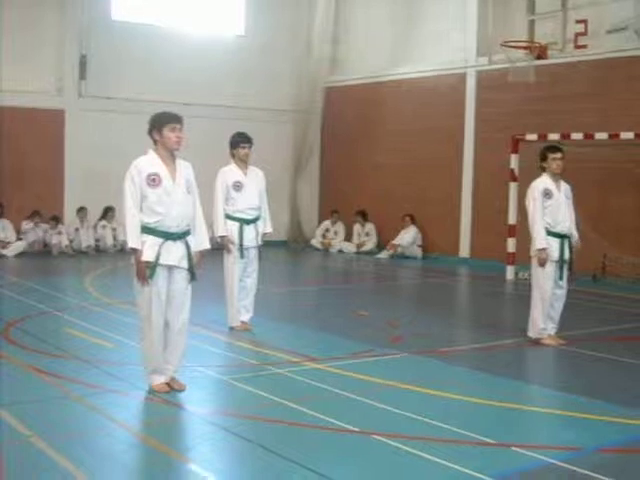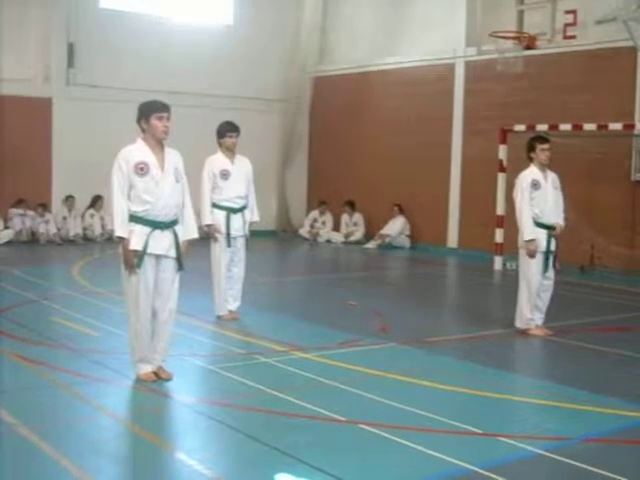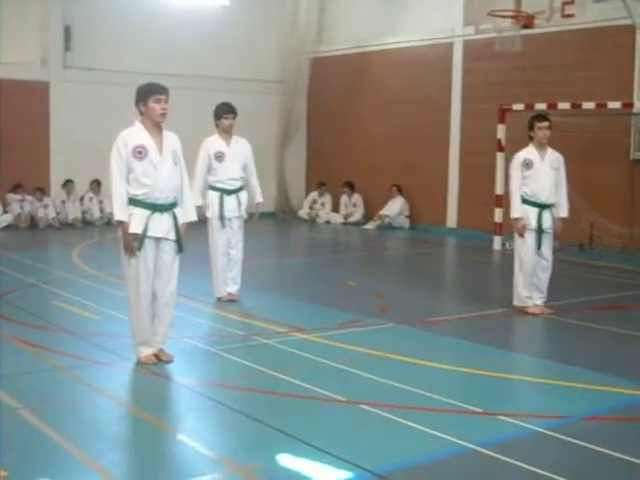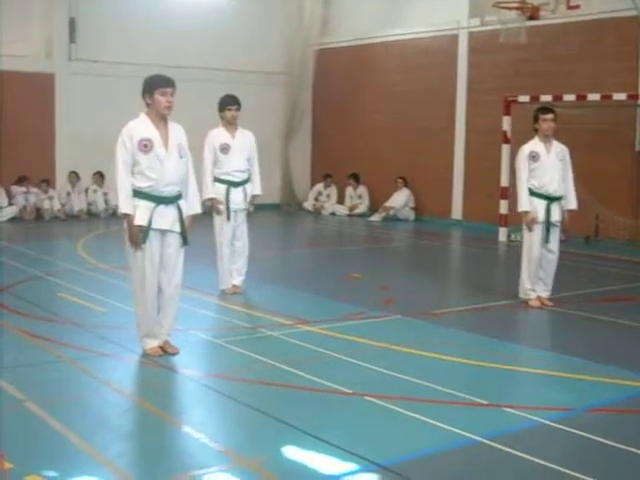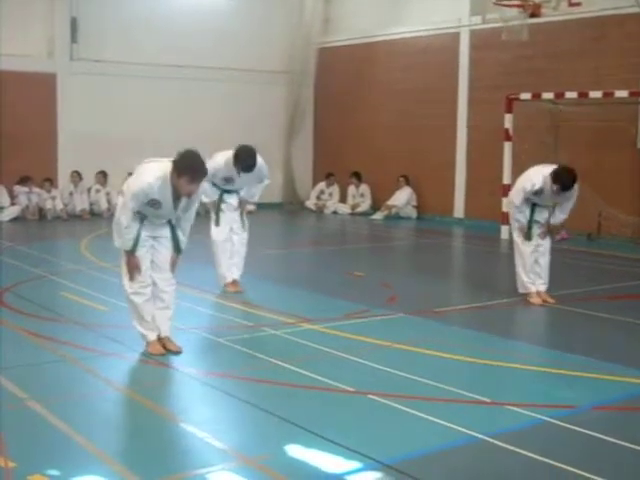
dt=0.7s
person 1, frame 1
left shoulder: (186, 168)
right shoulder: (140, 166)
left elbow: (195, 209)
right elbow: (132, 210)
left wrist: (197, 249)
right wrist: (138, 253)
left hip: (182, 248)
right hip: (153, 248)
left knee: (179, 315)
right knee: (154, 314)
left ankle: (170, 372)
right ankle: (156, 374)
person 1, frame 2
left shoulder: (175, 157)
right shoulder: (128, 155)
left elbow: (184, 198)
right elbow: (120, 199)
left wrist: (185, 238)
right wrist: (125, 242)
left hip: (169, 238)
right hip: (141, 237)
left knee: (166, 304)
right knee: (141, 304)
left ankle: (157, 360)
right ankle: (143, 363)
person 1, frame 3
left shoulder: (173, 140)
right shoulder: (126, 139)
left elbow: (182, 181)
right elbow: (118, 183)
left wrist: (184, 220)
right wrist: (124, 225)
left hip: (169, 220)
right hip: (140, 220)
left knee: (166, 287)
right knee: (141, 287)
left ankle: (158, 343)
right ankle: (144, 346)
person 1, frame 4
left shoulder: (179, 132)
right shoulder: (132, 131)
left elbow: (188, 174)
right elbow: (123, 175)
left wrist: (190, 213)
right wrist: (129, 218)
left hip: (174, 212)
right hip: (144, 213)
left knee: (172, 280)
right knee: (147, 281)
left ankle: (163, 335)
right ankle: (150, 338)
person 1, frame 5
left shoulder: (193, 188)
right shoulder: (146, 180)
left elbow: (186, 220)
right elbow: (124, 217)
left wrist: (177, 251)
right wrist: (130, 254)
left hip: (165, 224)
right hip: (137, 222)
left knee: (166, 280)
right knee: (139, 282)
left ankle: (164, 333)
right ankle: (151, 336)
person 2, frame 1
left shoulder: (566, 188)
right shoulder: (538, 186)
left elbow: (570, 217)
right elbow: (535, 218)
left wrist: (574, 237)
right wrist: (541, 247)
left hip: (562, 244)
right hip: (547, 243)
left knee: (559, 290)
right knee: (544, 289)
left ankle: (550, 331)
right ankle: (540, 332)
person 2, frame 2
left shoulder: (553, 178)
right shoulder: (526, 177)
left elbow: (558, 205)
right elbow: (523, 210)
left wrist: (560, 225)
right wrist: (529, 239)
left hip: (549, 236)
right hip: (534, 235)
left knee: (547, 281)
right knee: (531, 280)
left ankle: (537, 321)
right ankle: (527, 322)
person 2, frame 3
left shoulder: (557, 158)
right shoulder: (521, 157)
left elbow: (561, 189)
right elbow: (515, 189)
left wrist: (560, 217)
right wrist: (518, 217)
left hip: (547, 214)
right hip: (528, 213)
left knee: (545, 260)
right knee: (526, 258)
left ankle: (538, 300)
right ankle: (525, 301)
person 2, frame 4
left shoulder: (563, 150)
right shoulder: (527, 150)
left elbow: (568, 180)
right elbow: (522, 182)
left wrist: (568, 208)
right wrist: (526, 210)
left hip: (555, 207)
right hip: (535, 205)
left knee: (551, 252)
right knee: (533, 251)
left ankle: (543, 292)
right ankle: (530, 293)
person 2, frame 5
left shoulder: (572, 187)
right shoulder: (532, 180)
left elbow: (565, 207)
right elbow: (513, 202)
left wrist: (554, 224)
right wrist: (522, 225)
left hip: (544, 210)
right hip: (523, 207)
left knee: (543, 247)
right knee: (525, 248)
left ankle: (541, 289)
right ankle: (530, 289)
person 3, frame 1
left shoulder: (258, 174)
right shoulder: (225, 173)
left elbow: (263, 203)
right elbow: (219, 204)
left wrist: (265, 229)
right wrist: (222, 234)
left hip: (253, 229)
right hip: (234, 229)
left knee: (250, 276)
right knee: (234, 276)
left ankle: (245, 317)
right ankle: (235, 320)
person 3, frame 2
left shoulder: (245, 163)
right shoulder: (212, 162)
left elbow: (250, 192)
right elbow: (206, 193)
left wrist: (252, 218)
right wrist: (208, 222)
left hip: (240, 218)
right hip: (221, 217)
left knee: (238, 265)
right knee: (221, 265)
left ankle: (232, 306)
right ankle: (222, 308)
person 3, frame 3
left shoulder: (243, 144)
right shoulder: (208, 144)
left elbow: (251, 174)
right elbow: (200, 174)
left wrist: (257, 199)
right wrist: (198, 202)
left hip: (237, 200)
right hip: (217, 199)
left knee: (236, 247)
right knee: (219, 247)
left ankle: (232, 289)
right ankle: (222, 290)
person 3, frame 4
left shoulder: (248, 136)
right shoulder: (213, 136)
left elbow: (254, 165)
right elbow: (207, 167)
left wrist: (254, 193)
right wrist: (210, 196)
left hip: (243, 192)
right hip: (223, 192)
left knee: (241, 239)
right knee: (224, 239)
left ankle: (237, 280)
right ankle: (226, 282)
person 3, frame 5
left shoulder: (258, 163)
right shoulder: (219, 162)
left elbow: (263, 180)
left wrist: (248, 199)
right wrist: (212, 199)
left hip: (239, 197)
right hip: (220, 196)
left knee: (239, 235)
right knee: (221, 236)
left ankle: (235, 277)
right ankle: (227, 279)
